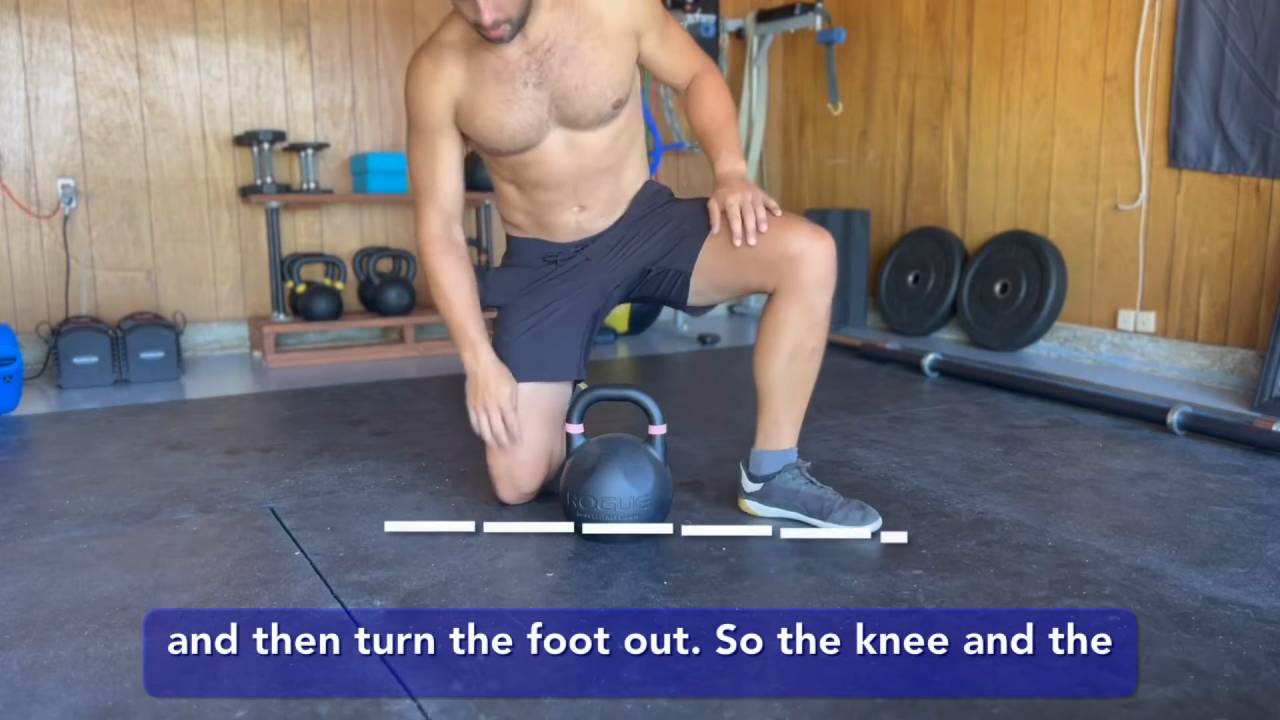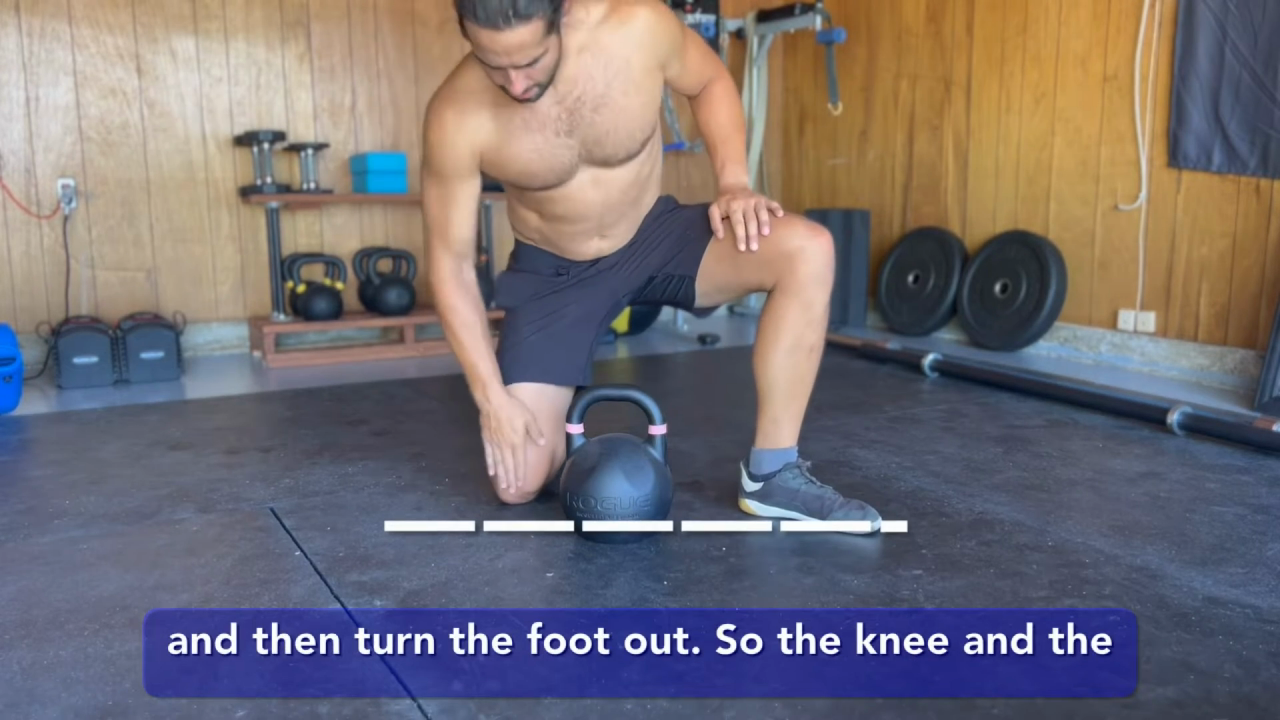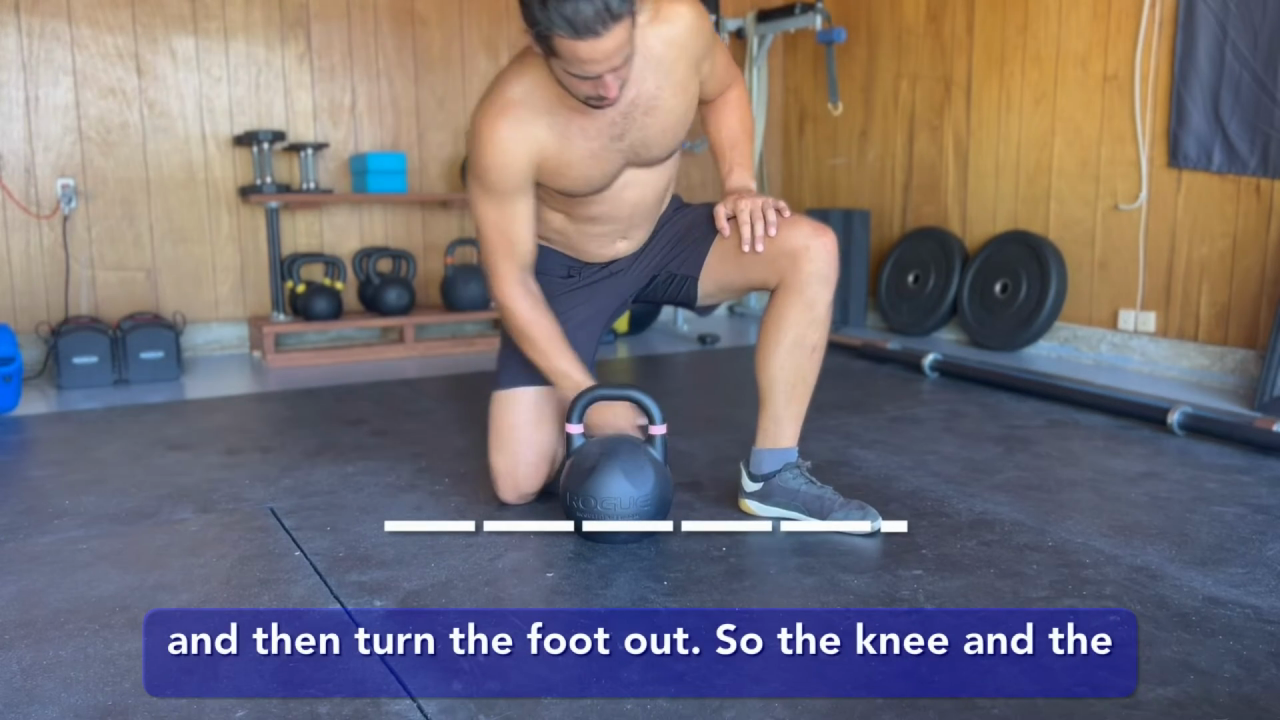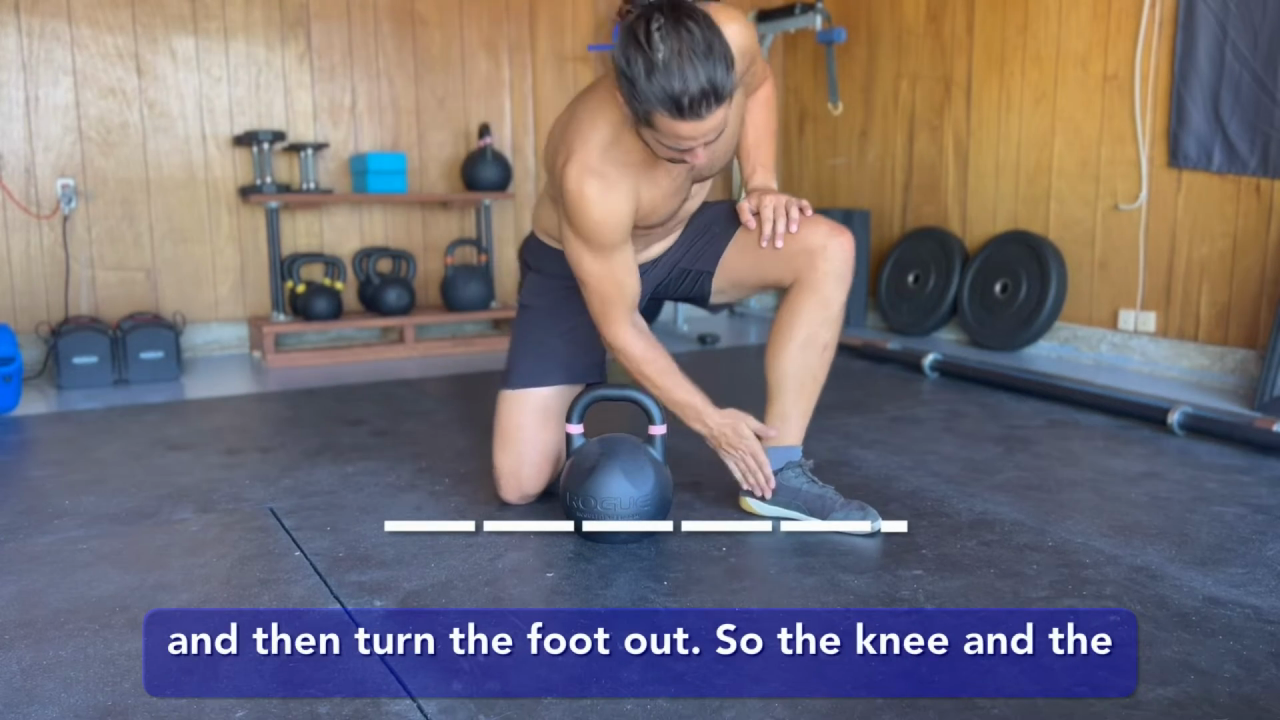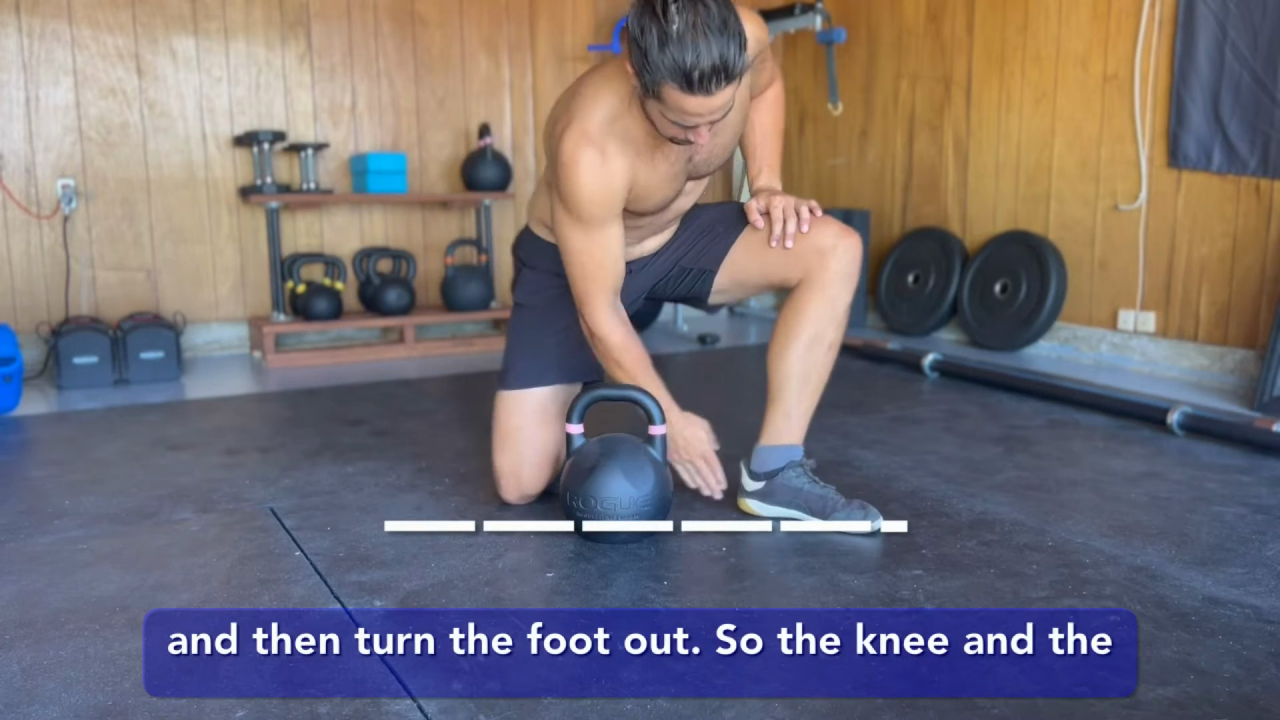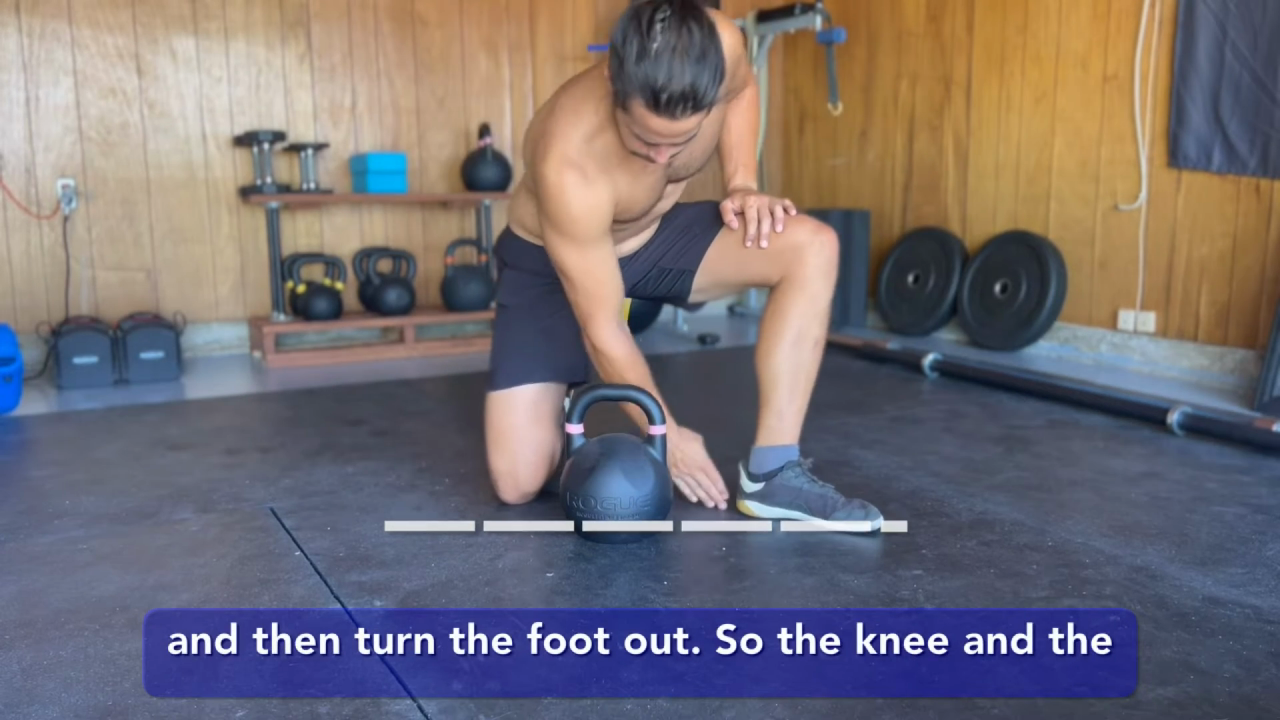
dt=0.3s
person 1, frame 1
right shoulder: (436, 73)
left elbow: (699, 78)
right elbow: (438, 227)
left wrist: (731, 171)
right wrist: (479, 361)
left hip: (645, 224)
right hip: (544, 266)
left knee: (807, 252)
right knee: (517, 483)
left ankle: (771, 474)
right ankle: (560, 409)
person 1, frame 2
right shoulder: (458, 115)
left elbow: (712, 82)
right elbow: (451, 263)
left wrist: (734, 183)
right wrist: (491, 396)
left hip: (655, 234)
right hip: (553, 274)
left knee: (807, 248)
right knee: (516, 483)
left ankle: (771, 472)
right ankle: (564, 415)
person 1, frame 3
right shoulder: (506, 123)
left elbow: (724, 91)
right elbow: (508, 280)
left wrist: (740, 185)
right wrist: (588, 396)
left hip: (663, 234)
right hip: (563, 269)
left knee: (811, 247)
right knee: (518, 483)
left ankle: (771, 473)
right ankle: (571, 424)
person 1, frame 4
right shoulder: (590, 174)
right elbow: (622, 329)
left wrist: (762, 184)
right wrist: (711, 423)
left hip: (683, 234)
right hip: (572, 271)
left knee: (828, 246)
right knee: (520, 485)
left ankle: (780, 470)
right ankle: (572, 416)
person 1, frame 5
right shoulder: (590, 145)
right elbow: (599, 313)
left wrist: (766, 184)
right wrist: (671, 421)
left hip: (676, 234)
right hip: (564, 266)
left knee: (834, 248)
right knee: (521, 484)
left ankle: (773, 472)
right ankle: (565, 417)
person 1, frame 6
left shoulder: (719, 45)
right shoulder: (570, 162)
right elbow: (603, 332)
left wrist: (742, 184)
right wrist: (667, 435)
left hip: (654, 234)
right hip: (547, 265)
left knee: (811, 245)
right knee: (518, 484)
left ankle: (771, 472)
right ankle: (555, 408)
